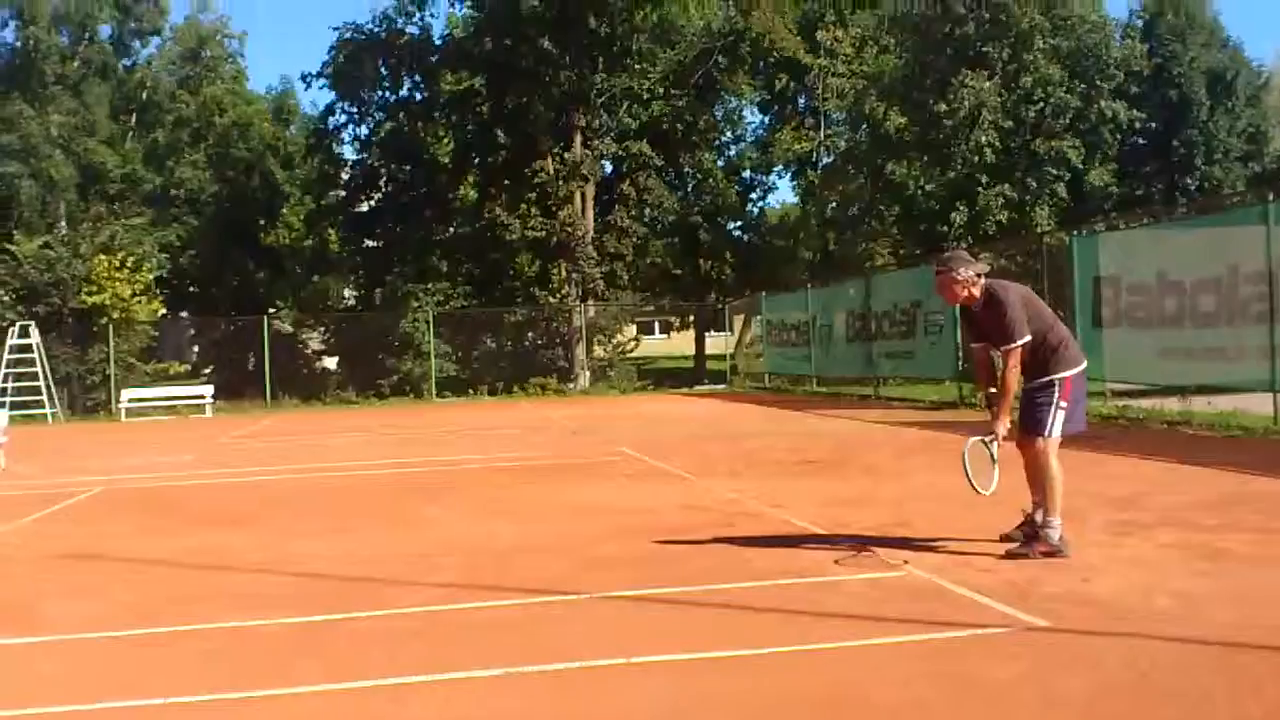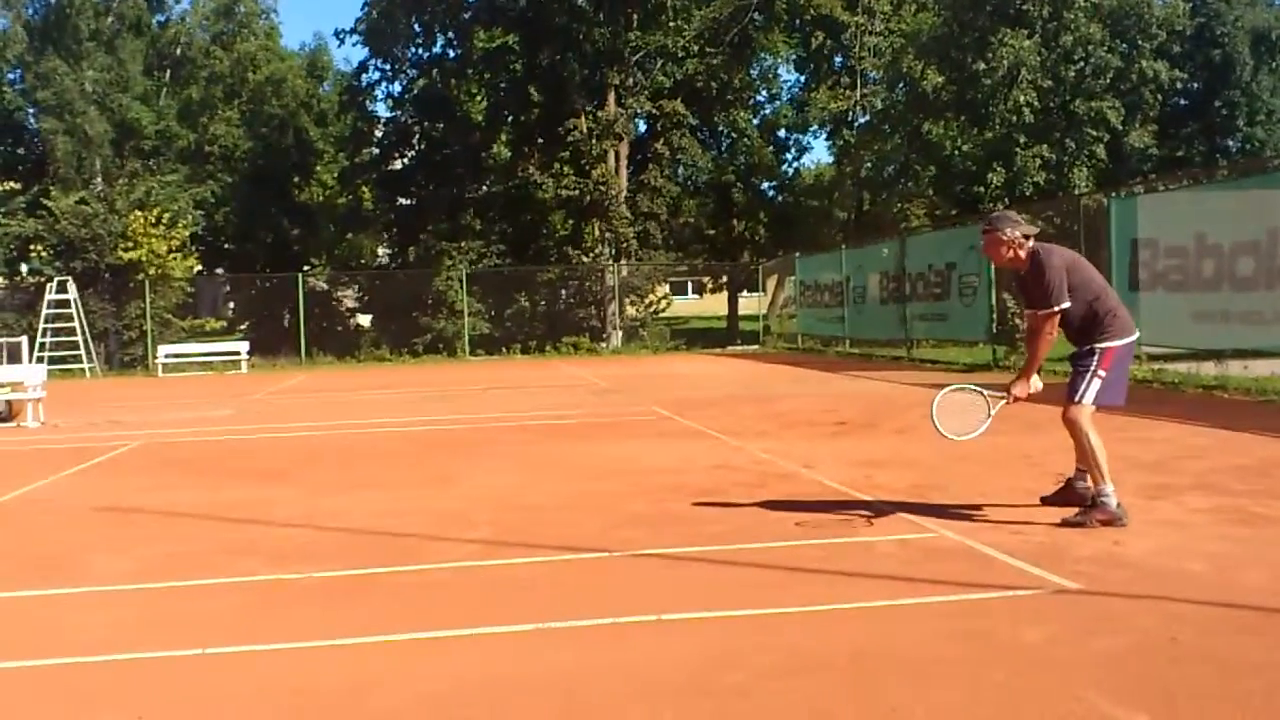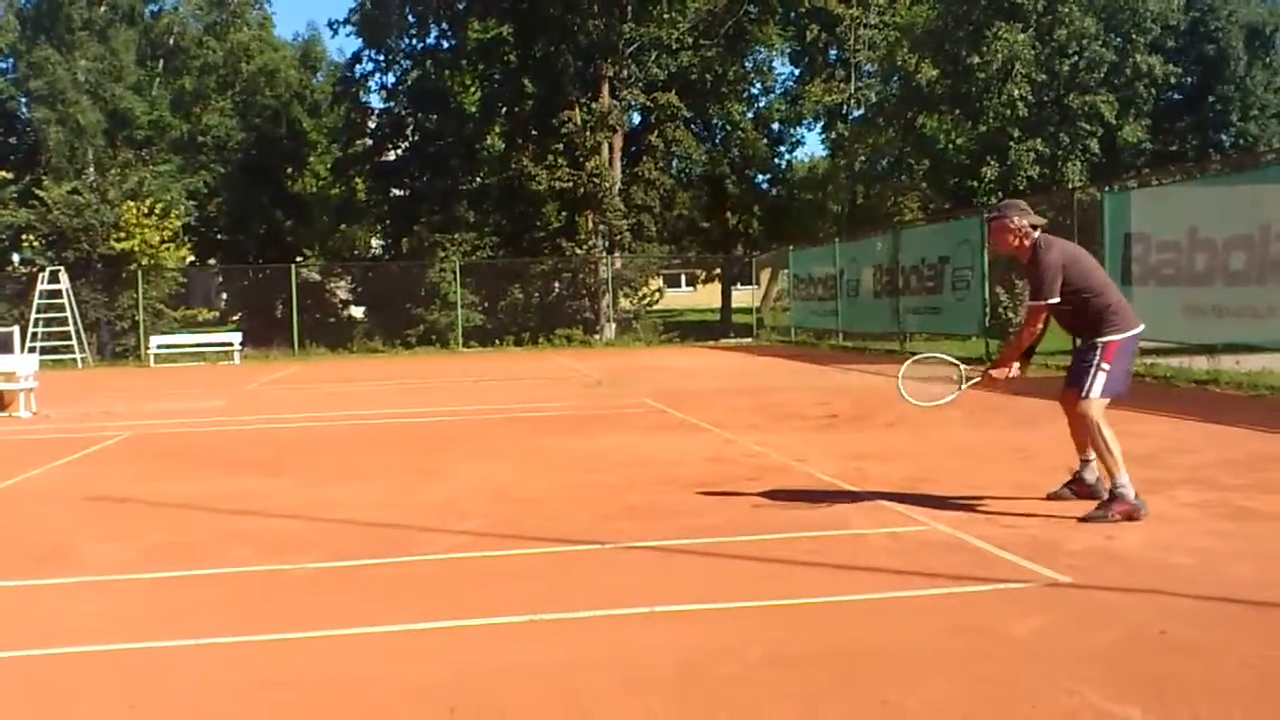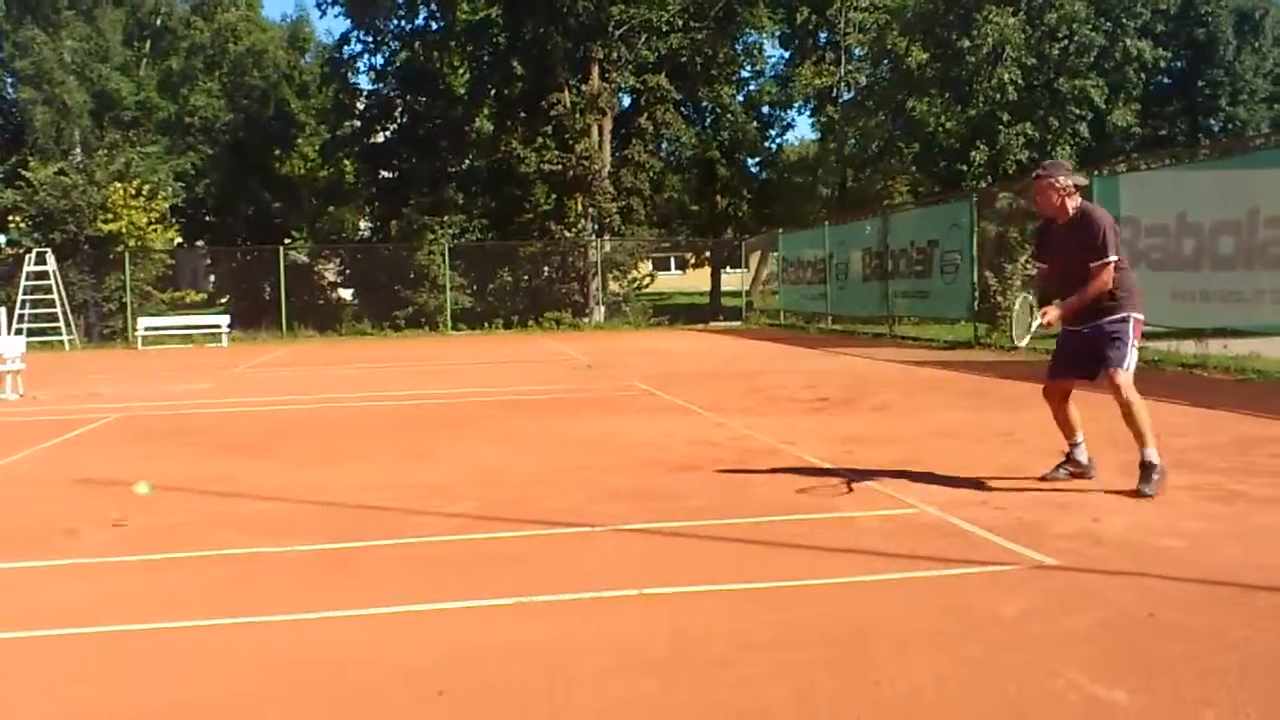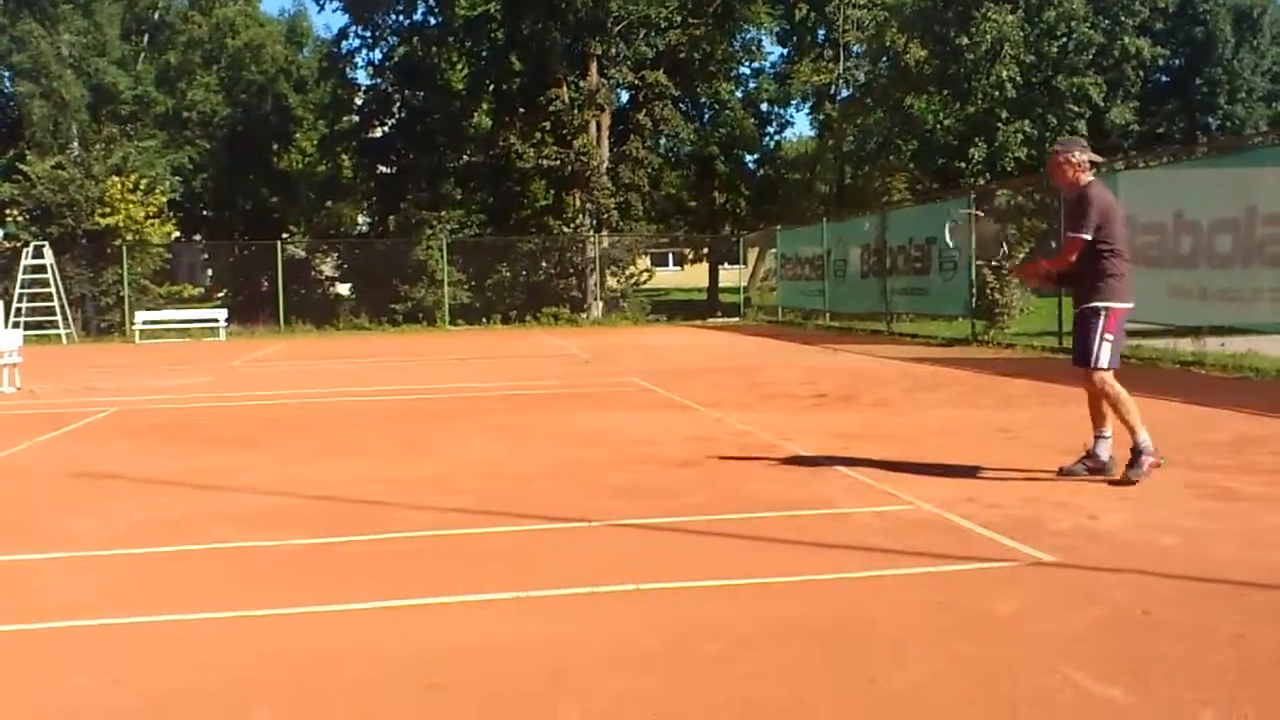
dt=1s
person 1, frame 1
left shoulder: (1004, 299)
right shoulder: (969, 310)
left elbow: (1012, 365)
right elbow: (982, 359)
left wrist: (1002, 416)
right wrist: (992, 403)
left hip: (1060, 370)
right hip: (1037, 373)
left knee: (1043, 448)
right knee: (1027, 446)
left ankle: (1052, 537)
right ankle: (1038, 520)
person 1, frame 2
left shoulder: (1048, 263)
right shoulder: (1025, 274)
left elbow: (1048, 330)
right elbow: (1034, 328)
left wrist: (1023, 378)
right wrist: (1030, 374)
left hip: (1110, 338)
right hip: (1094, 339)
left knee: (1076, 416)
right knee: (1076, 414)
left ankle: (1109, 504)
right ankle: (1080, 485)
person 1, frame 3
left shoulder: (1047, 257)
right shoulder: (1036, 257)
left elbow: (1033, 324)
right elbow: (1038, 322)
left wrist: (1002, 363)
right wrist: (1021, 359)
left hip: (1113, 332)
right hip: (1097, 334)
left knee: (1088, 411)
right knee: (1071, 402)
left ankle: (1126, 497)
right ankle: (1087, 478)
person 1, frame 4
left shoulder: (1095, 220)
right shoulder: (1047, 231)
left elbow: (1105, 280)
right elbow: (1046, 277)
left wrist: (1061, 309)
right wrist: (1046, 308)
left hip: (1117, 313)
right hip: (1079, 320)
left knee: (1120, 383)
right knee: (1054, 390)
left ankle: (1151, 464)
right ankle: (1079, 458)
person 1, frame 5
left shoulder: (1089, 197)
right shoulder: (1085, 195)
left elbow: (1070, 254)
left wrist: (1035, 268)
right wrist: (1047, 273)
left hip: (1106, 298)
right hip: (1093, 298)
left knee: (1097, 378)
right knee: (1092, 378)
left ankle: (1144, 448)
right ankle: (1101, 454)
